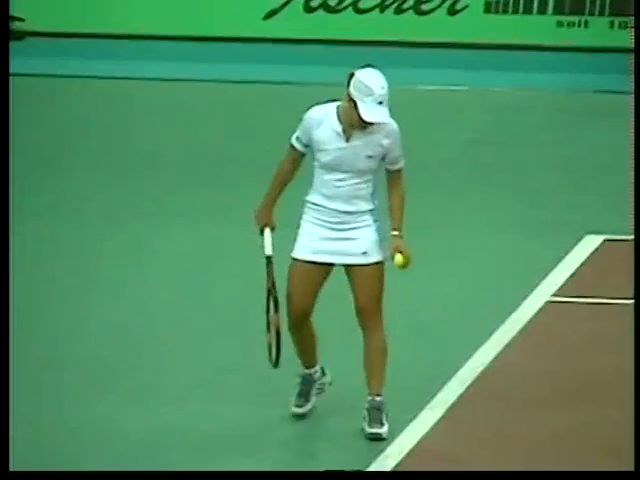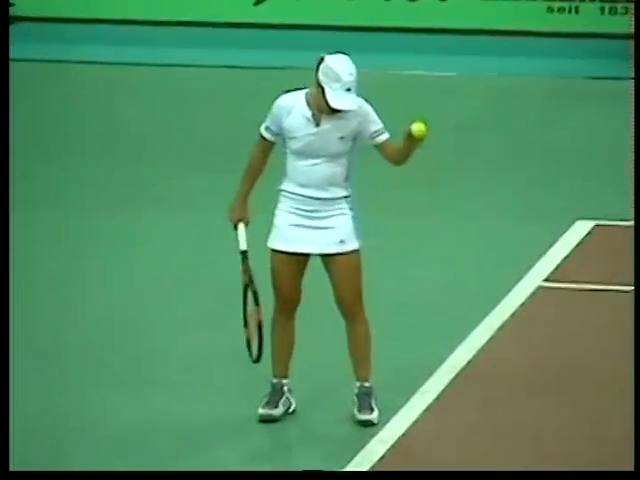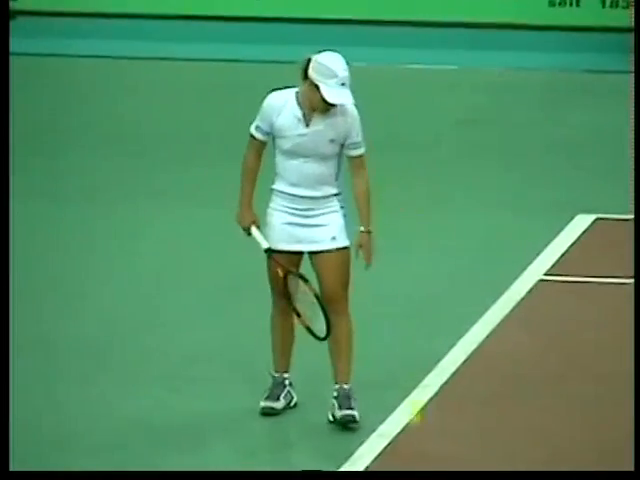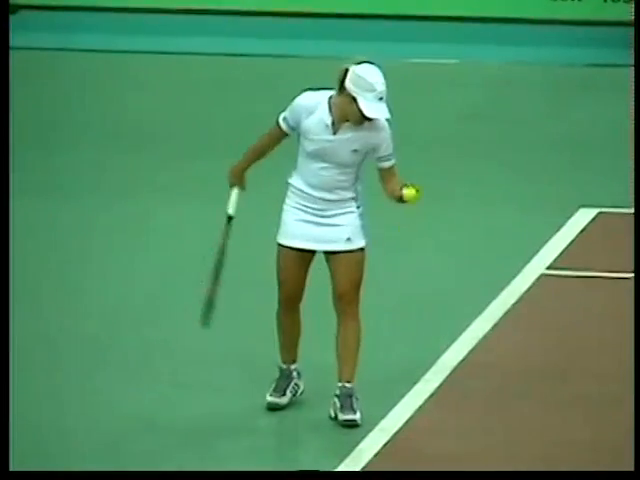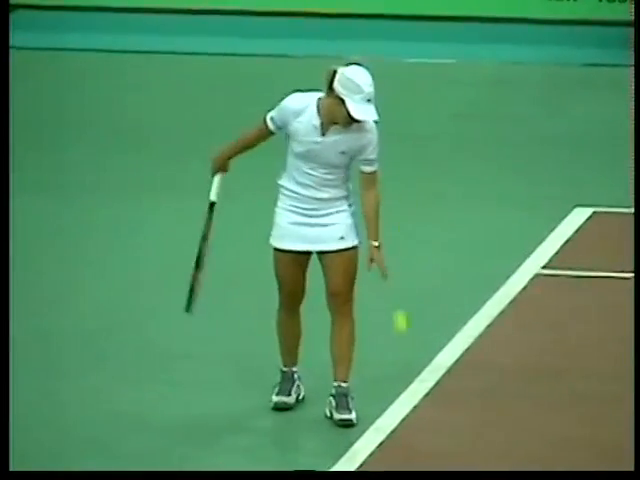
dt=0.4s
person 1, frame 1
left shoulder: (388, 131)
right shoulder: (316, 118)
left elbow: (395, 182)
right elbow: (291, 162)
left wrist: (397, 233)
right wrist: (267, 206)
left hip: (362, 230)
right hip: (317, 226)
left knee: (370, 318)
right knee: (297, 313)
left ankle: (376, 404)
right ankle: (312, 374)
person 1, frame 2
left shoulder: (359, 112)
right shoulder: (285, 106)
left elbow: (394, 155)
right elbow: (261, 151)
left wrist: (411, 142)
right wrist: (241, 200)
left hip: (336, 217)
right hip: (291, 215)
left knee: (351, 308)
right knee: (284, 305)
left ankle: (364, 389)
right ankle: (280, 388)
person 1, frame 3
left shoulder: (347, 115)
right shoulder: (275, 105)
left elbow: (359, 172)
right elbow: (253, 152)
left wrist: (365, 227)
right wrist: (245, 205)
left hip: (327, 216)
right hip: (284, 215)
left knee: (336, 304)
right knee: (283, 302)
left ankle: (342, 392)
right ankle: (281, 382)
person 1, frame 4
left shoulder: (378, 129)
right shoulder: (306, 104)
left elbow: (388, 177)
right elbow: (274, 136)
left wrist: (401, 194)
right wrist: (242, 167)
left hip: (344, 218)
right hip: (299, 213)
left knee: (347, 304)
right knee: (289, 299)
left ankle: (345, 391)
right ankle: (288, 373)
person 1, frame 5
left shoulder: (365, 131)
right shoulder: (295, 106)
left elbow: (369, 188)
right elbow: (263, 131)
left wrist: (375, 243)
right wrist: (227, 155)
left hip: (336, 220)
right hip: (291, 216)
left knee: (341, 303)
right knee: (289, 301)
left ankle: (341, 390)
right ankle: (289, 375)
